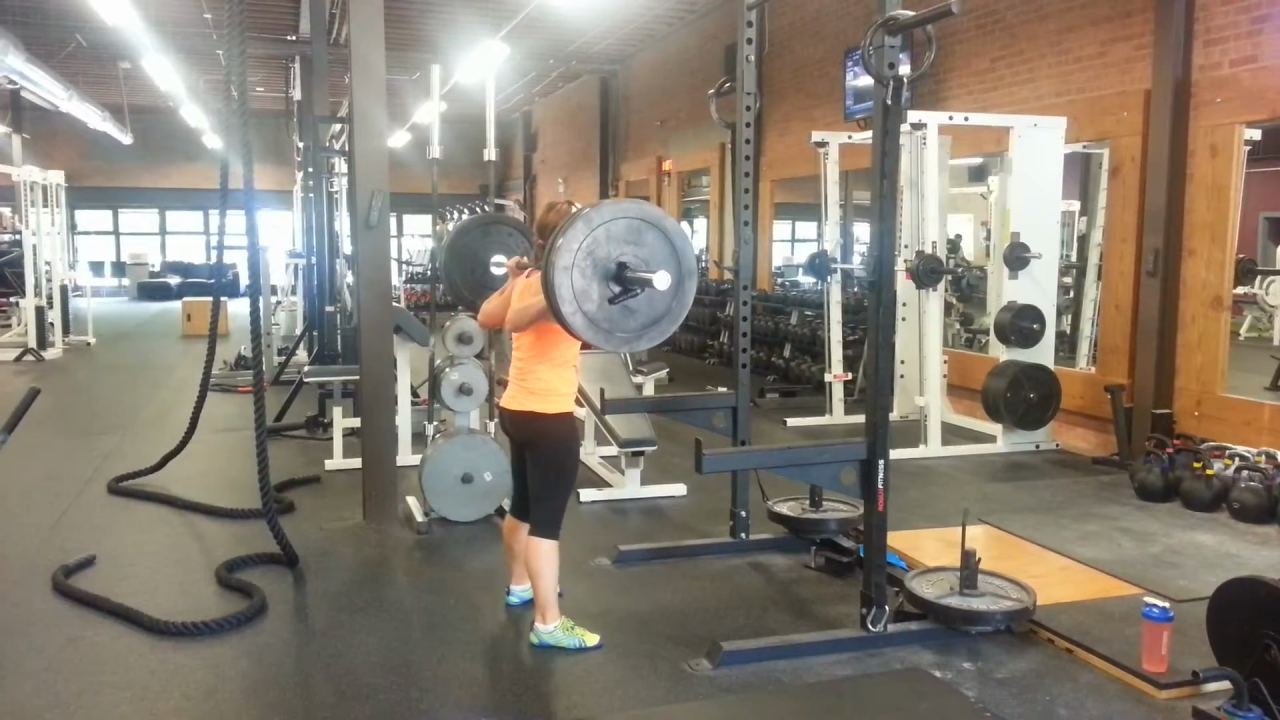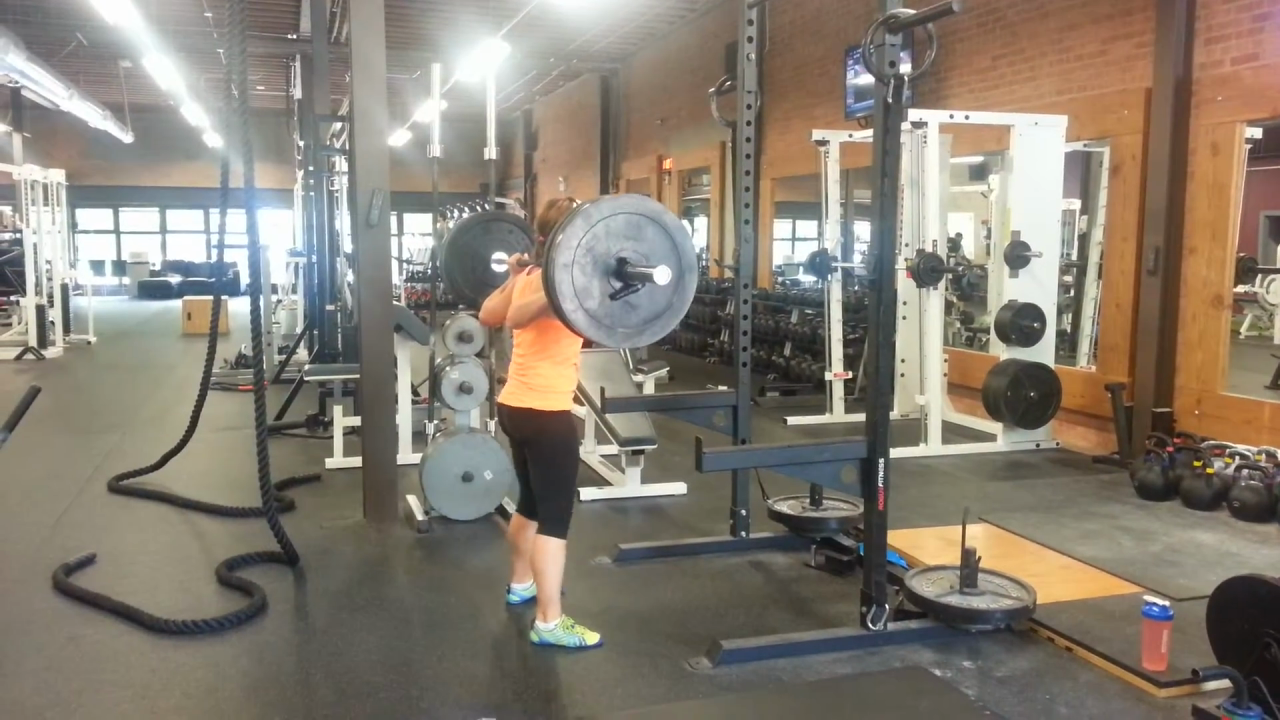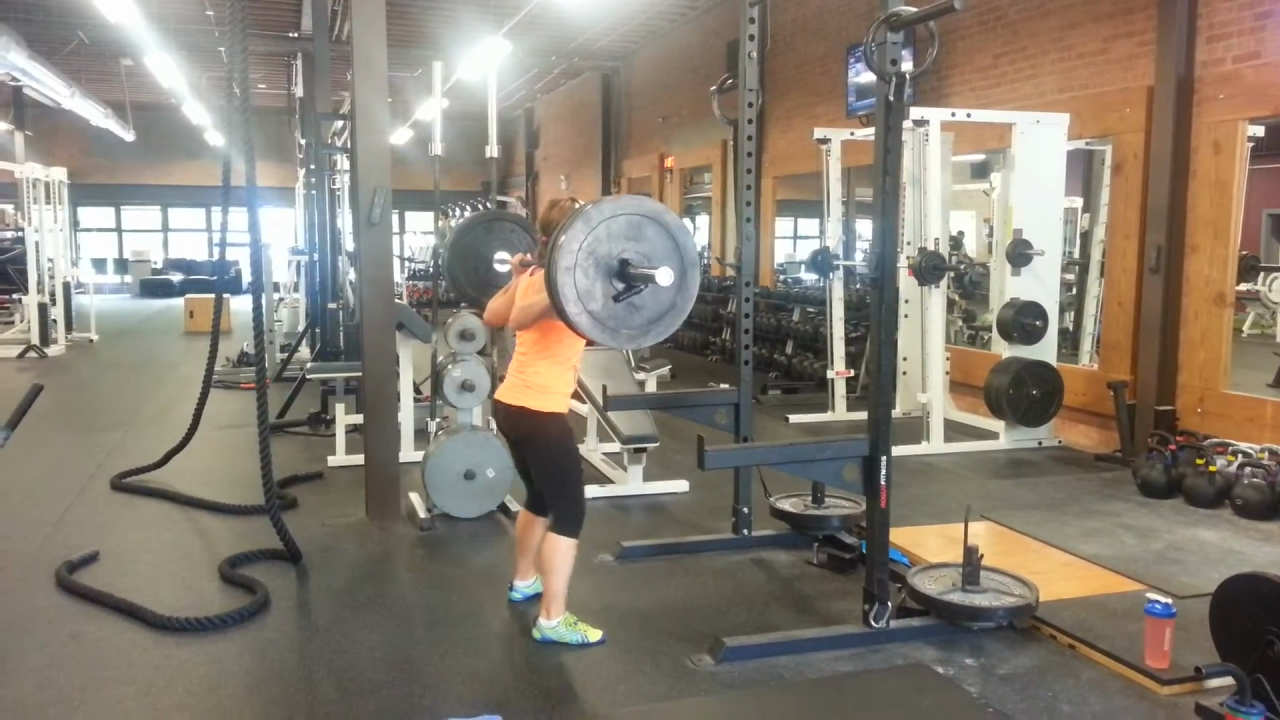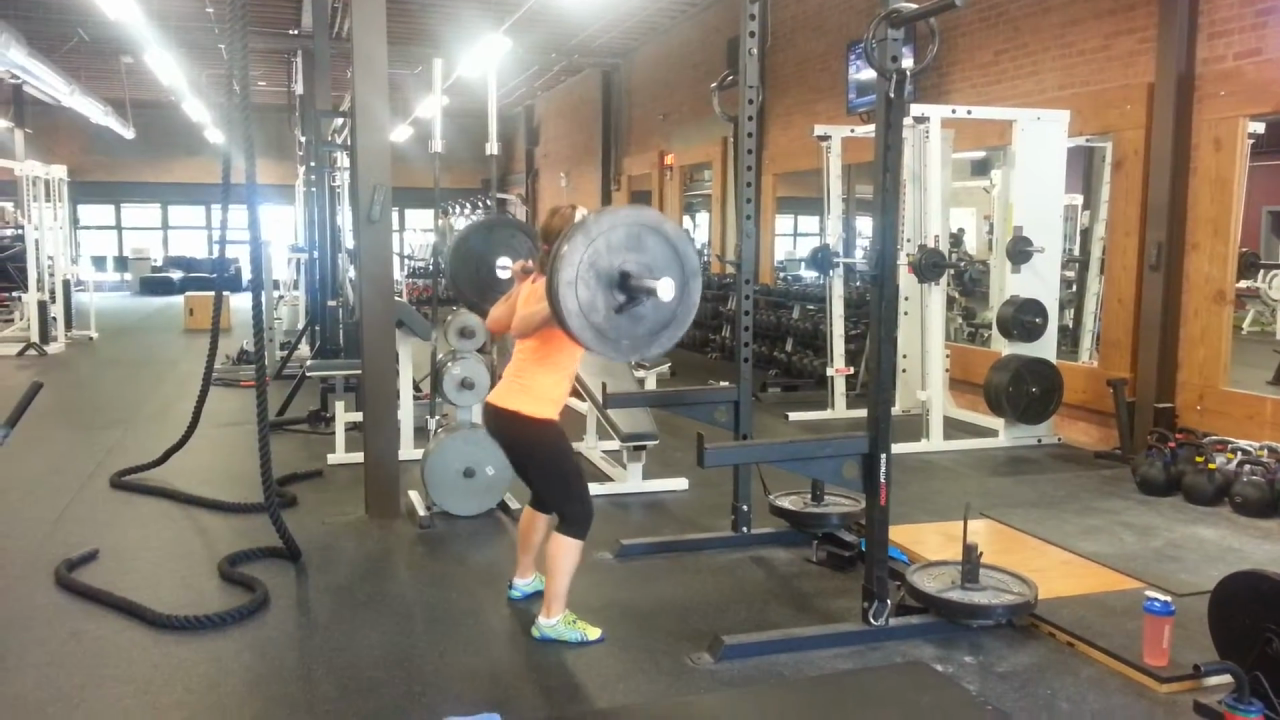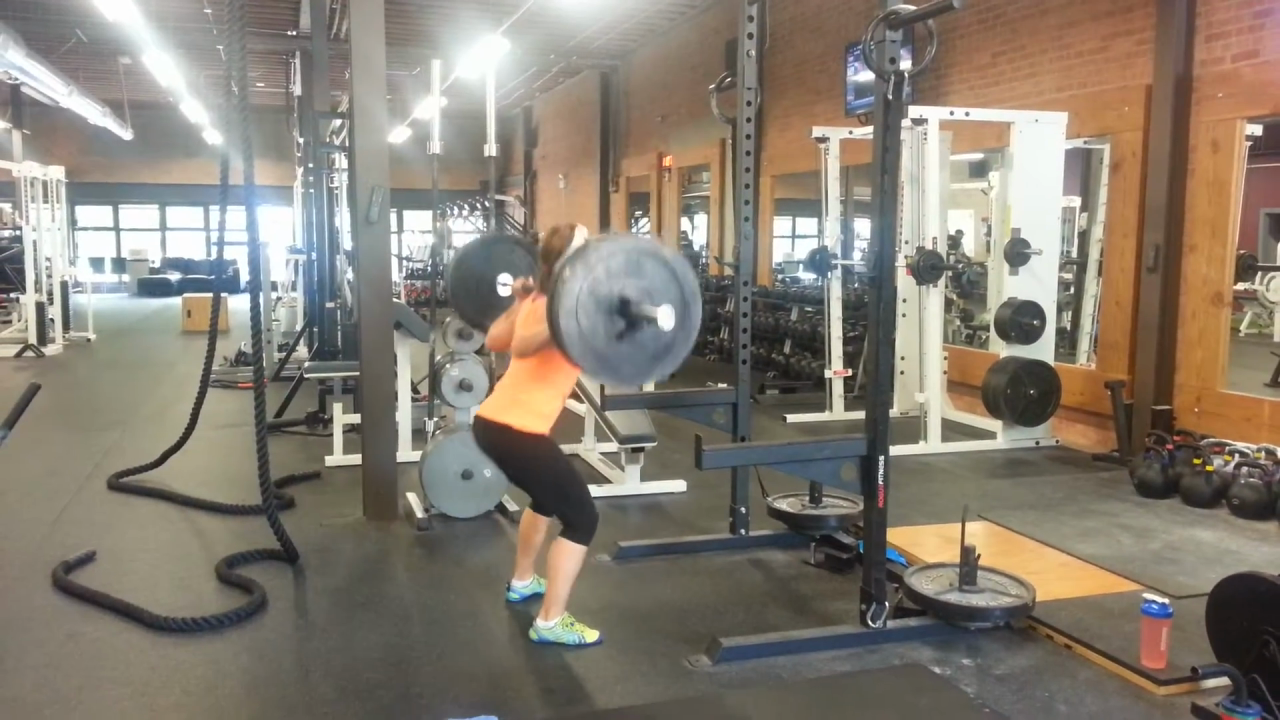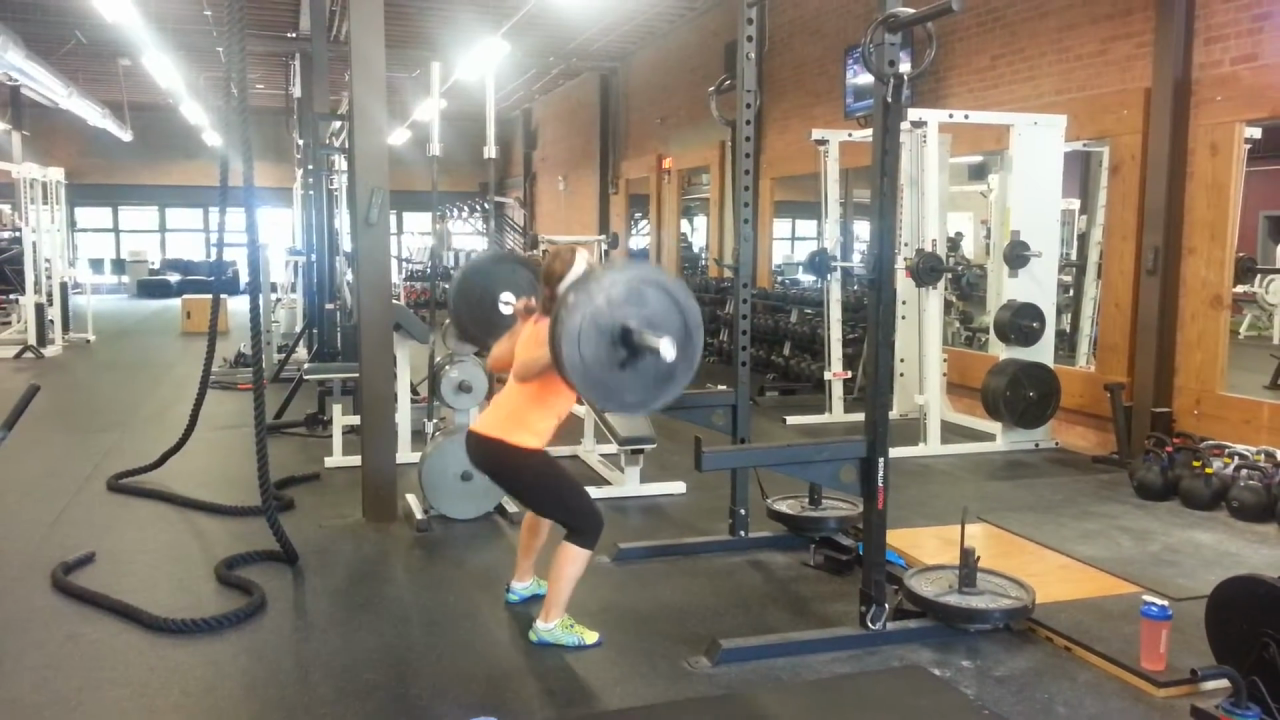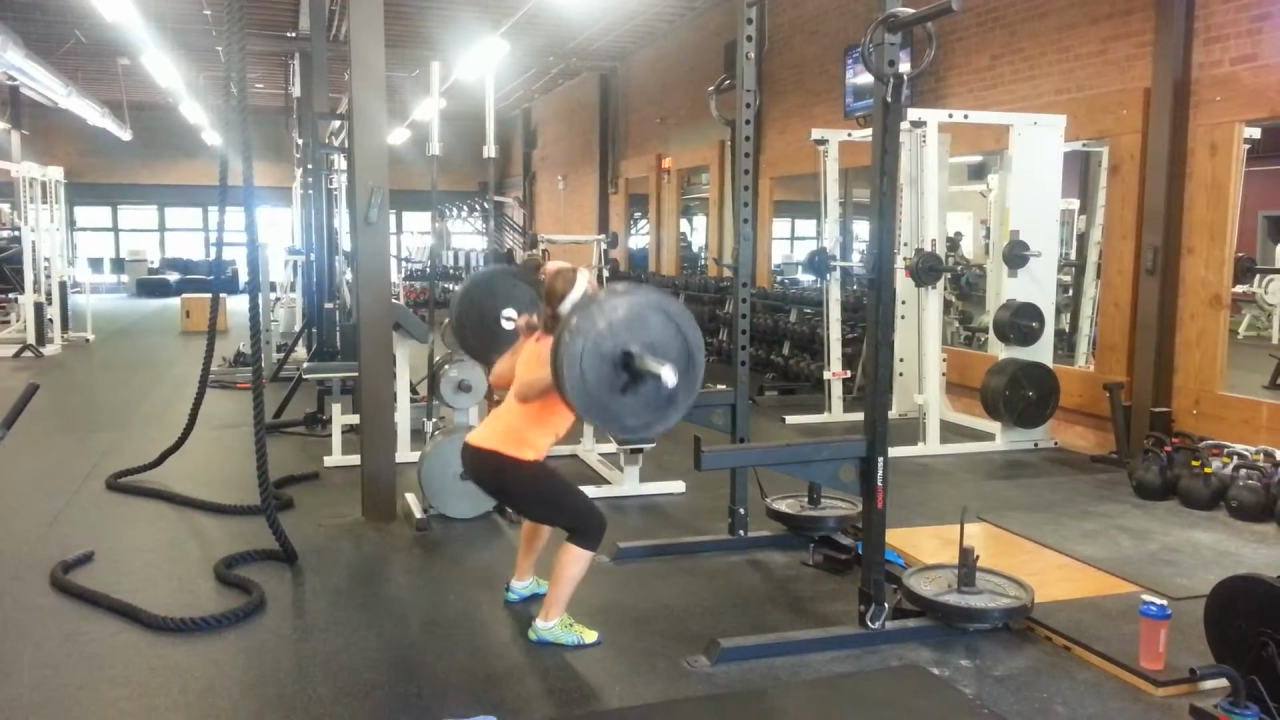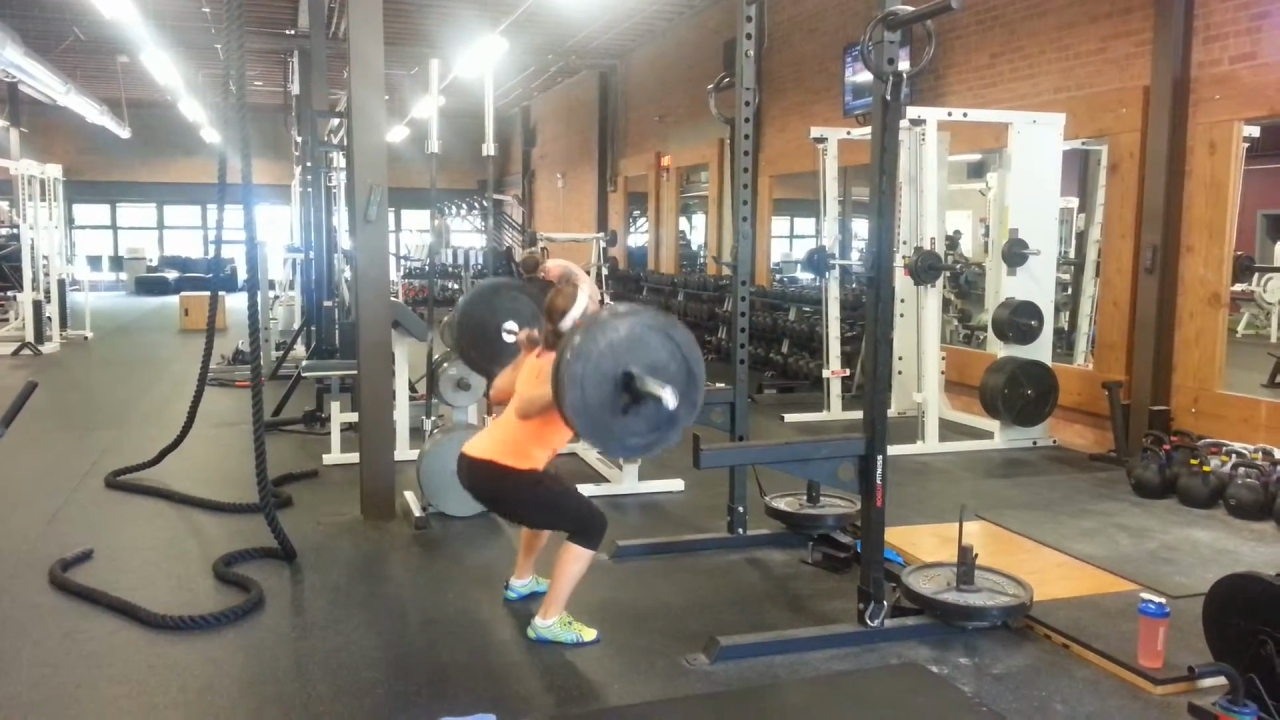
dt=0.1s
person 1, frame 1
left shoulder: (530, 278)
left elbow: (486, 318)
right elbow: (516, 320)
left wrist: (512, 278)
left hip: (517, 408)
right hip: (546, 415)
left knee: (524, 506)
right knee: (547, 519)
left ankle: (520, 586)
right ankle: (549, 625)
person 1, frame 2
left shoulder: (531, 275)
left elbow: (488, 315)
right elbow: (518, 317)
left wrist: (513, 275)
left hip: (516, 405)
right hip: (544, 412)
left knee: (531, 505)
right knee: (554, 518)
left ankle: (521, 583)
right ankle: (550, 623)
person 1, frame 3
left shoulder: (535, 275)
left elbow: (492, 316)
right elbow: (521, 319)
left wrist: (516, 276)
left hip: (510, 404)
right hip: (536, 411)
left knee: (542, 498)
right knee: (569, 513)
left ankle: (524, 581)
right ankle: (553, 621)
person 1, frame 4
left shoulder: (536, 281)
left elbow: (494, 323)
right elbow: (522, 327)
left wrist: (518, 282)
left hip: (504, 408)
right hip: (529, 417)
left knee: (547, 496)
right knee: (577, 514)
left ankle: (523, 579)
right ankle: (552, 620)
person 1, frame 5
left shoulder: (537, 300)
left elbow: (494, 341)
right elbow: (523, 348)
left wrist: (519, 301)
left hip: (492, 421)
right hip: (515, 430)
left knee: (551, 494)
right knee: (581, 517)
left ankle: (522, 581)
right ankle: (551, 622)
person 1, frame 6
left shoulder: (538, 321)
left elbow: (496, 361)
right elbow: (524, 371)
left wrist: (521, 321)
left hip: (487, 436)
right hip: (509, 446)
left knee: (552, 499)
right knee: (586, 522)
left ankle: (522, 583)
right ankle: (550, 624)
person 1, frame 7
left shoulder: (541, 339)
left elbow: (497, 379)
right elbow: (525, 392)
left wrist: (523, 338)
left hip: (481, 450)
right hip: (500, 460)
left knee: (553, 494)
right knee: (589, 524)
left ankle: (521, 583)
right ankle: (549, 624)
person 1, frame 8
left shoulder: (542, 354)
left elbow: (497, 392)
right elbow: (526, 408)
left wrist: (525, 352)
left hip: (478, 459)
right hip: (496, 471)
left knee: (553, 498)
right knee: (590, 524)
left ankle: (520, 581)
right ankle: (549, 621)
